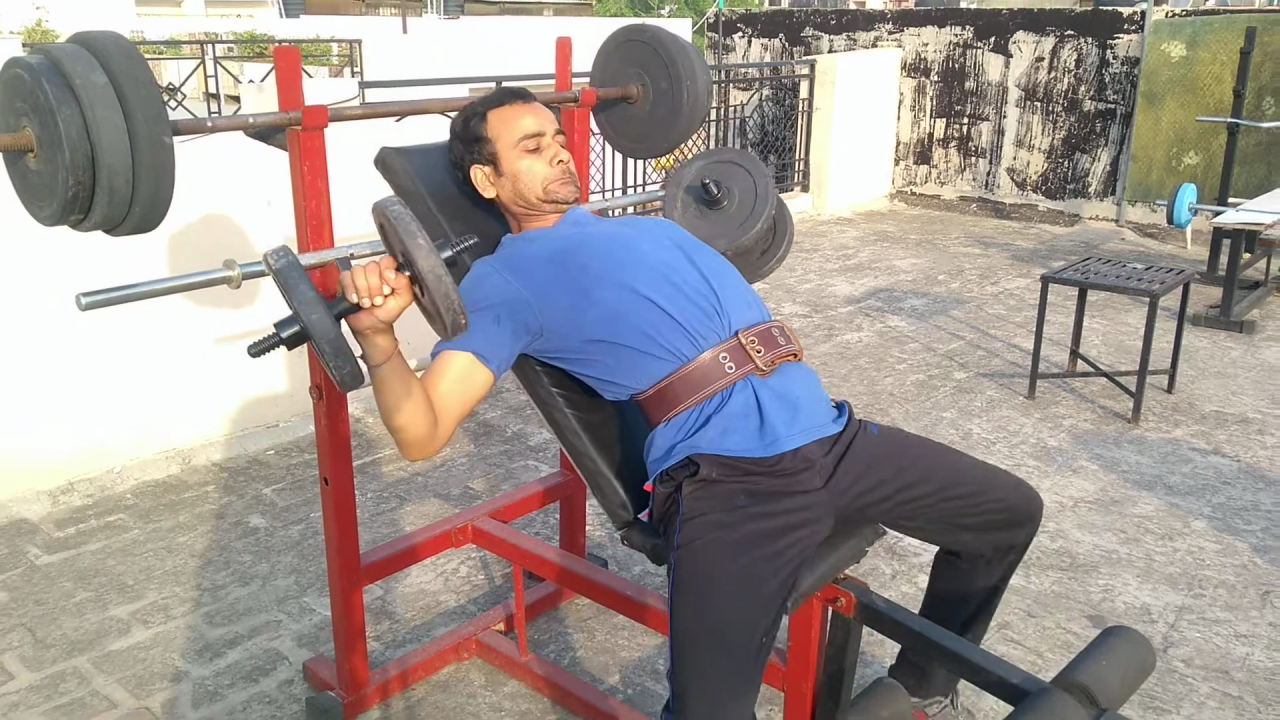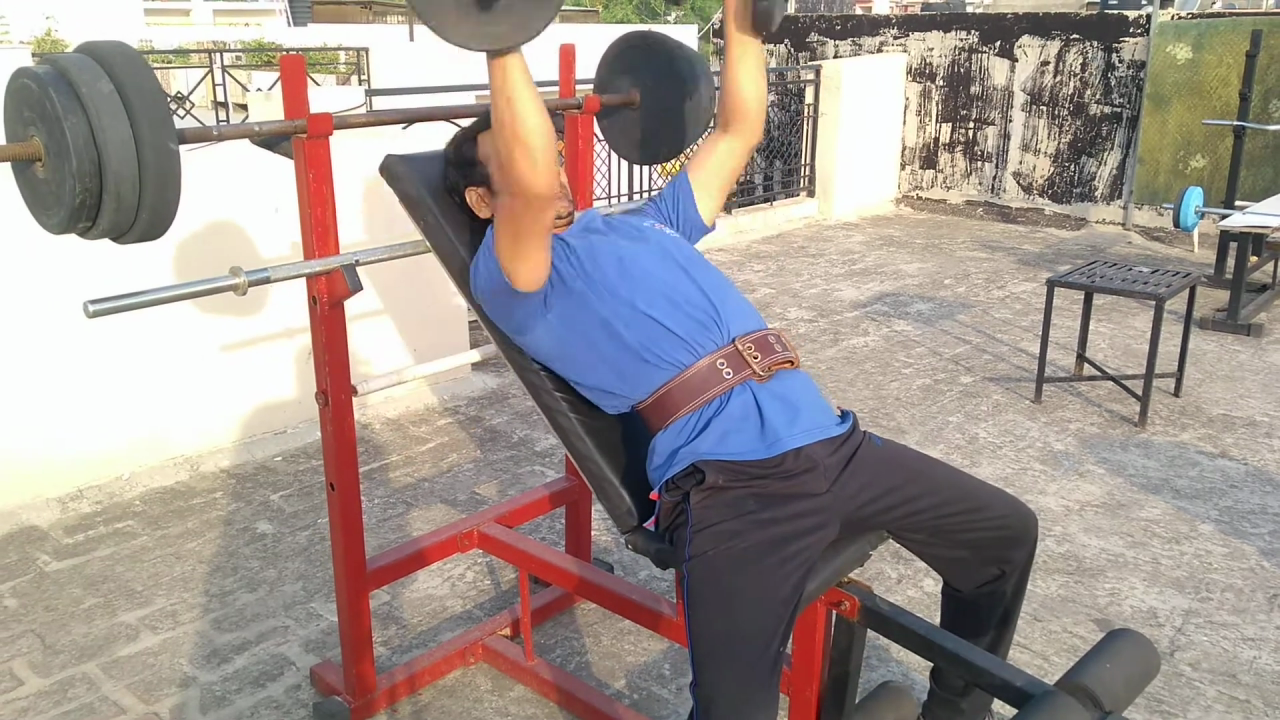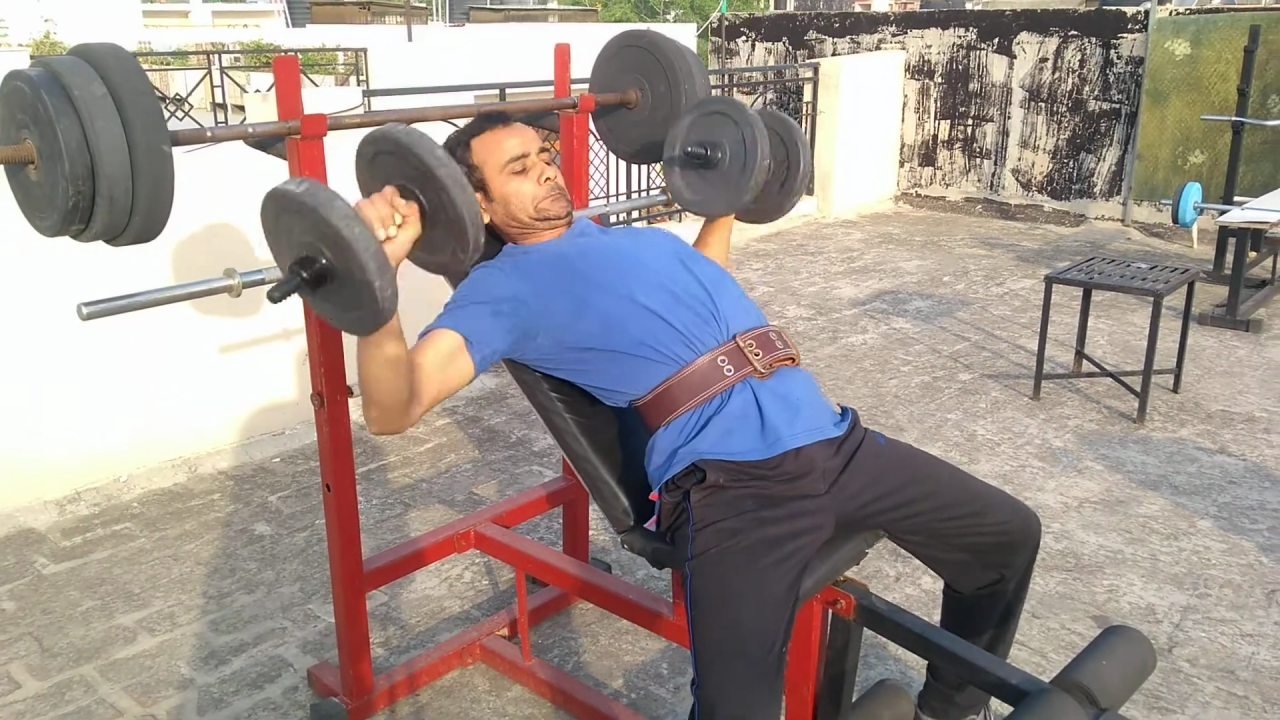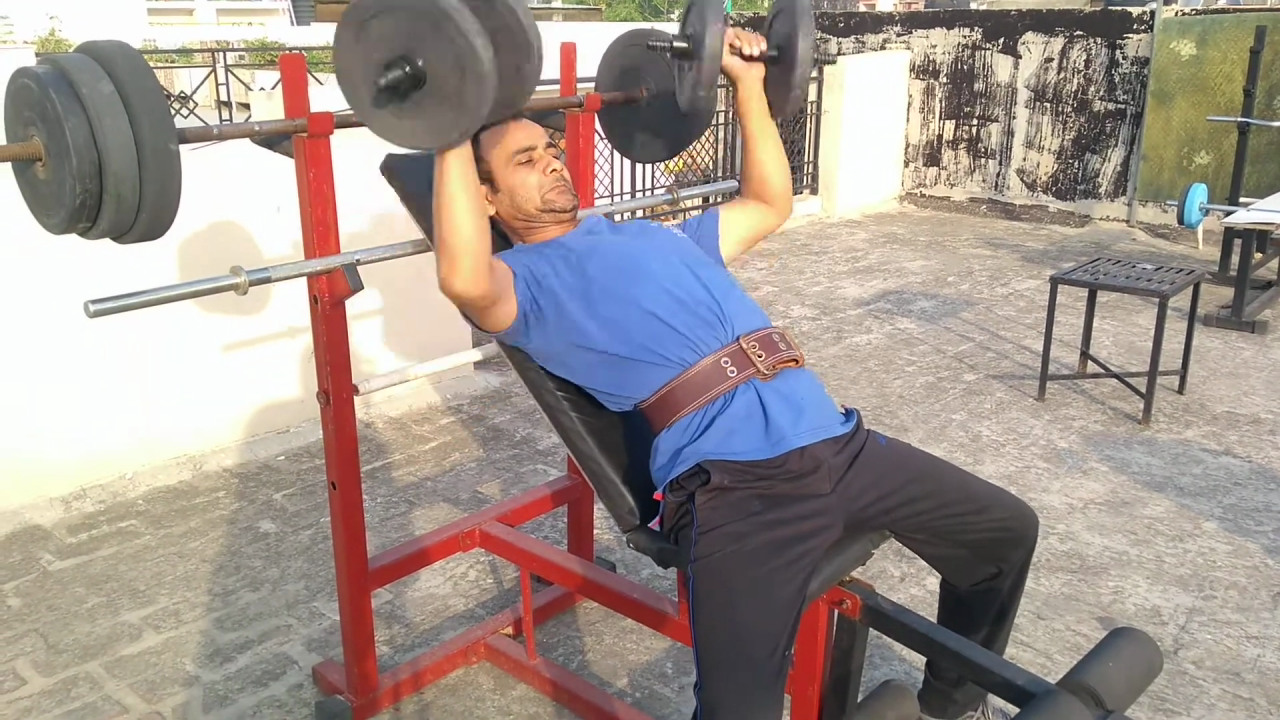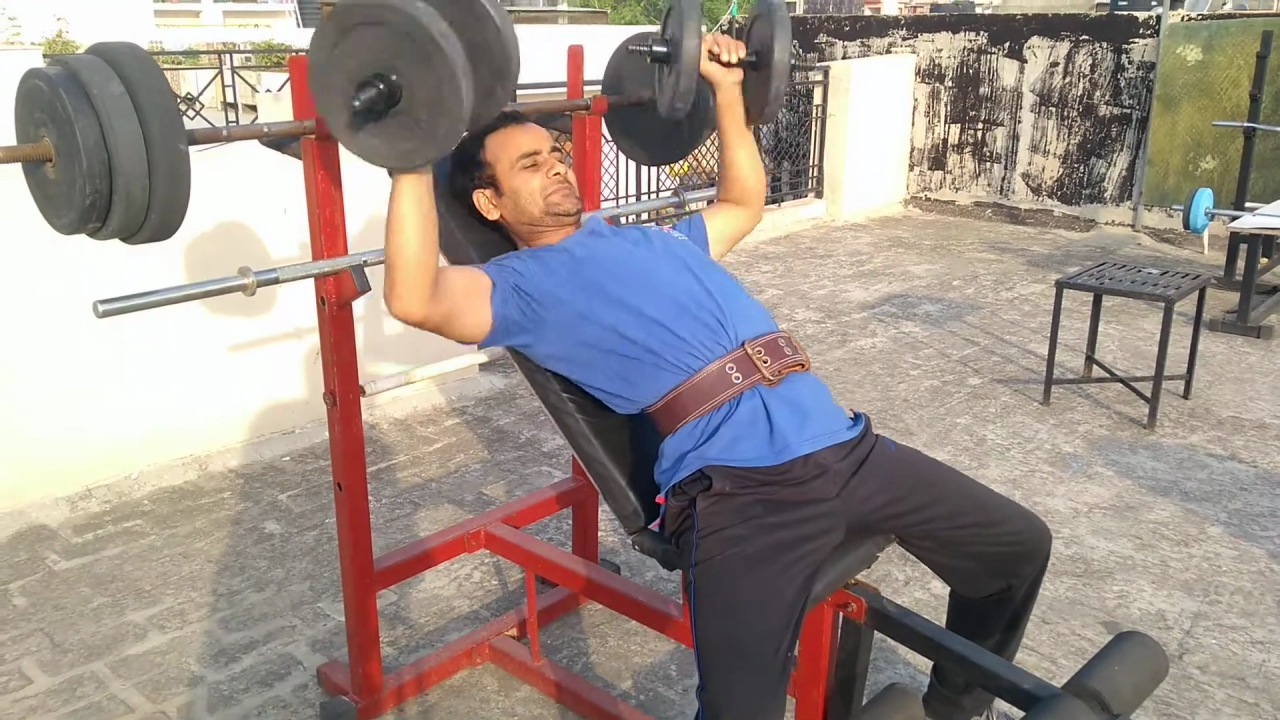
dt=1s
person 1, frame 1
left shoulder: (640, 225)
right shoulder: (504, 278)
right elbow: (424, 432)
right wrist: (376, 333)
left hip: (827, 433)
right hip: (726, 476)
left knee: (1010, 511)
person 1, frame 2
left shoulder: (642, 226)
right shoulder: (517, 272)
left elbow: (736, 136)
right elbow: (529, 186)
left hip: (828, 439)
right hip: (731, 483)
left knee: (1007, 532)
person 1, frame 3
left shoulder: (627, 234)
right shoulder: (506, 285)
right elbow: (394, 406)
left hip: (828, 438)
right hip: (727, 481)
left knee: (1009, 533)
person 1, frame 4
left shoulder: (647, 235)
right shoulder: (524, 277)
left elbow: (768, 206)
right elbow: (466, 278)
left wrist: (749, 85)
right wrist: (453, 138)
left hip: (835, 441)
right hip: (736, 481)
left knee: (1008, 531)
person 1, frame 5
left shoulder: (649, 236)
right shoulder: (523, 282)
left elbow: (743, 203)
right elbow: (416, 297)
left wrist: (726, 93)
left hip: (840, 441)
right hip: (737, 483)
left knee: (1019, 542)
